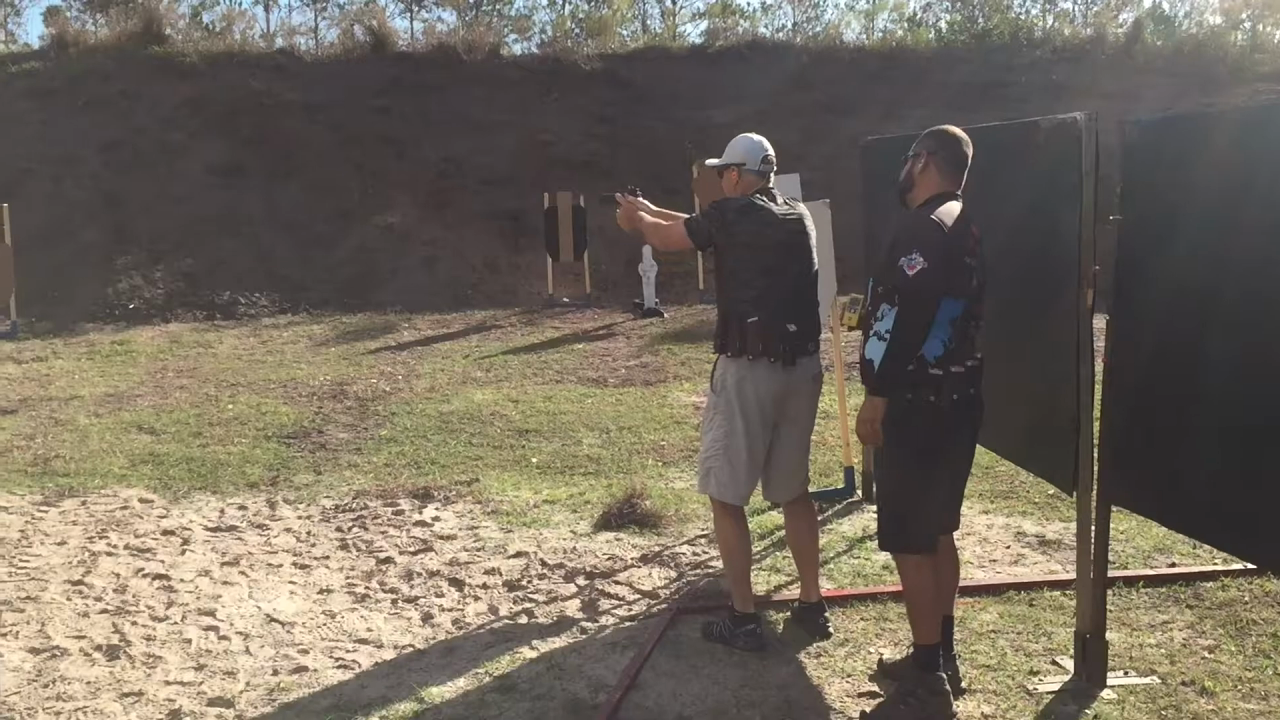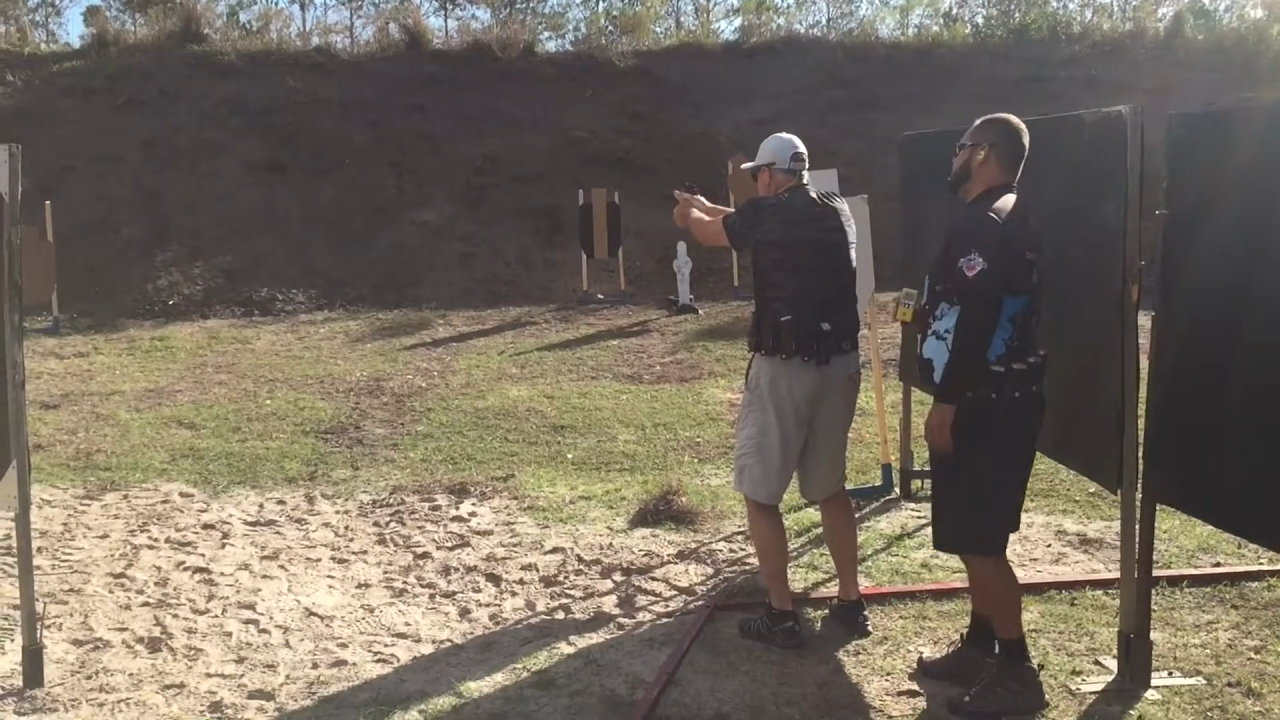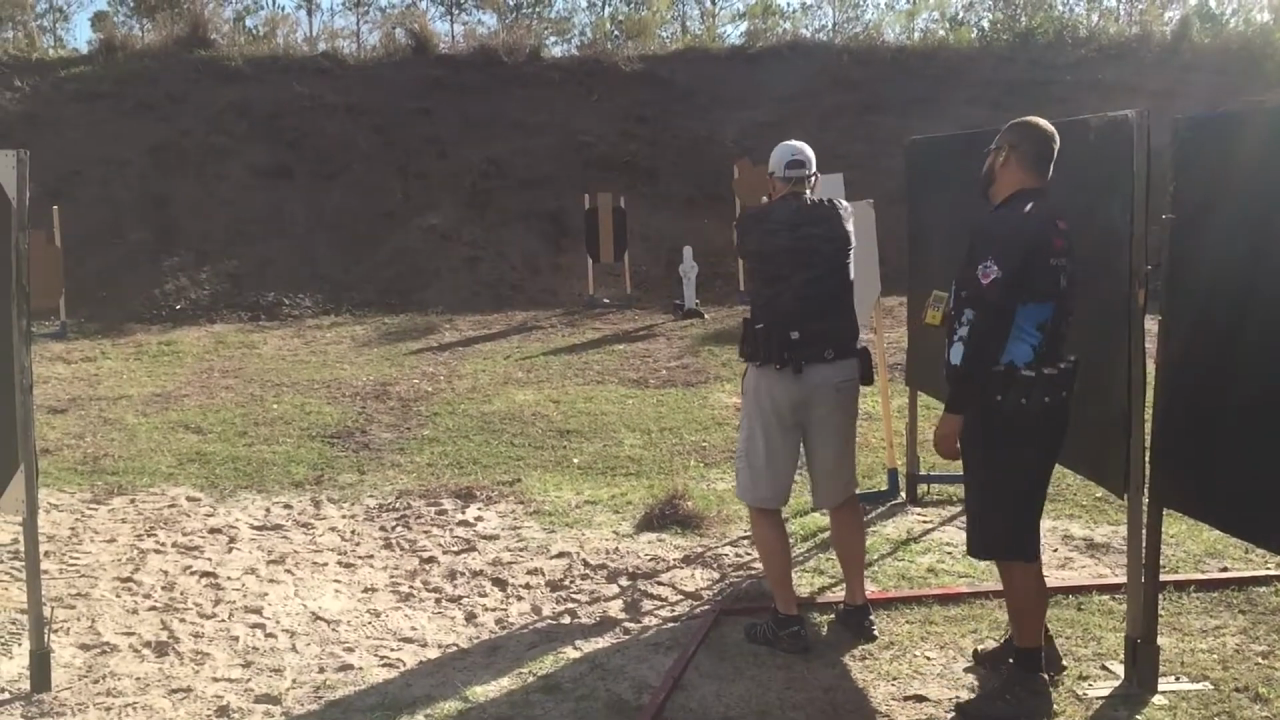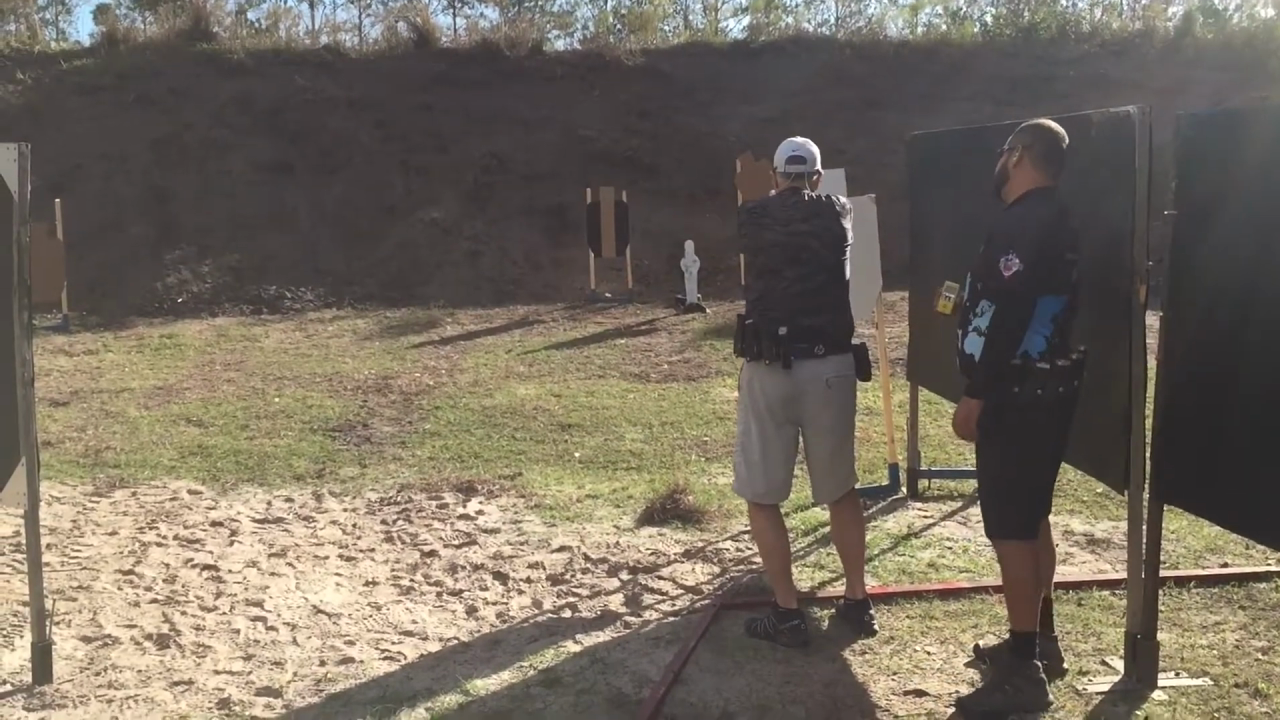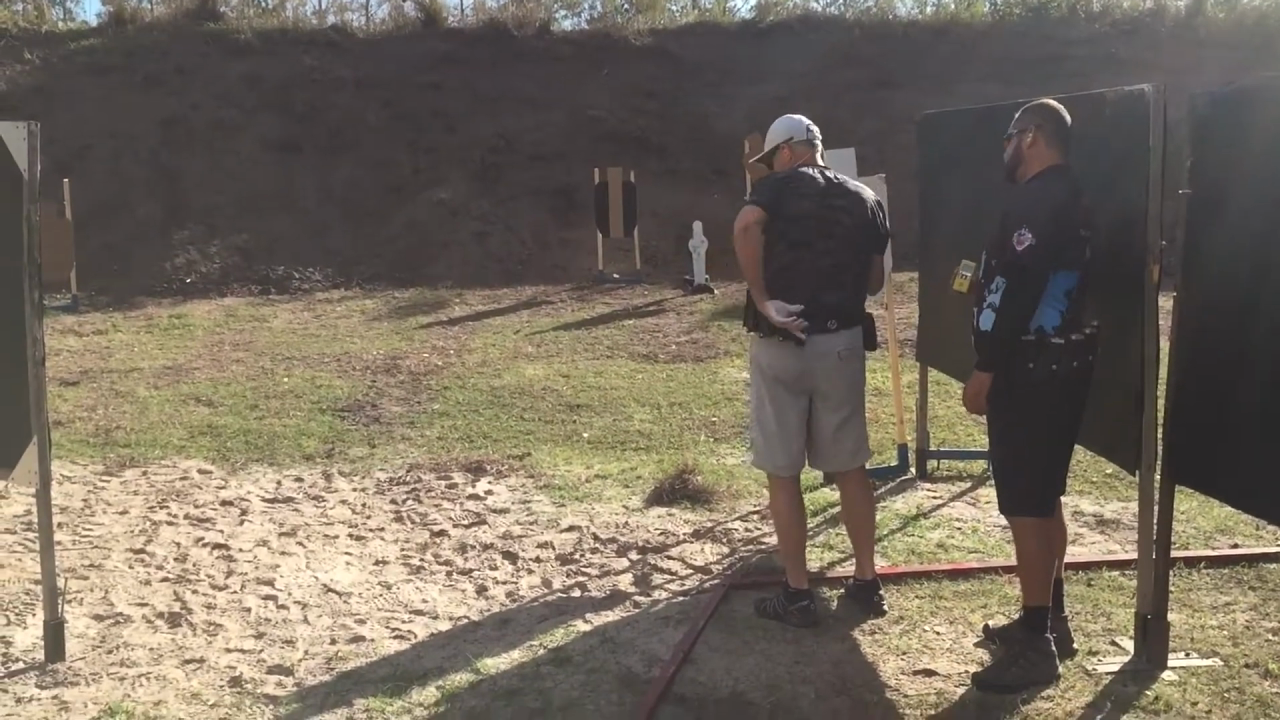
dt=0.7s
person 1, frame 1
left shoulder: (923, 226)
right shoulder: (962, 228)
left elbow: (914, 315)
left wrist: (878, 395)
right wrist: (874, 319)
left hip: (919, 401)
right hip: (952, 395)
left knee: (910, 538)
right knee: (935, 530)
right ankle: (939, 655)
person 1, frame 2
left shoulder: (982, 223)
right shoulder: (1010, 219)
left elbow: (977, 319)
left wrist: (944, 402)
right wrist: (929, 310)
left hip: (985, 400)
right hip: (1003, 395)
left knee: (978, 538)
right knee: (977, 532)
right ankle: (980, 648)
person 1, frame 3
left shoulder: (1004, 227)
right shoulder: (1049, 224)
left elbow: (990, 326)
left wrist: (954, 410)
right wrist: (961, 312)
left hip: (1008, 402)
right hip: (1038, 395)
left knee: (1008, 538)
right knee: (1012, 530)
right ankle: (1035, 644)
person 1, frame 4
left shoulder: (1022, 222)
right shoulder: (1052, 219)
left elbow: (1010, 316)
left wrist: (974, 395)
right wrist: (972, 304)
left hip: (1017, 394)
right hip: (1044, 387)
left knee: (1009, 526)
right knee: (1030, 518)
left ankle: (1024, 670)
right ankle: (1038, 640)
person 1, frame 5
left shoulder: (1037, 199)
right shoulder: (1066, 196)
left elbow: (1021, 289)
left wrist: (985, 368)
right wrist: (988, 280)
left hip: (1031, 370)
right hip: (1056, 365)
left knee: (1025, 504)
right knee: (1041, 499)
left ankle: (1036, 644)
right ankle: (1049, 621)
person 2, frame 1
left shoulder: (731, 213)
right shoulder: (797, 215)
left elbow: (669, 239)
left wrist: (636, 217)
right wrist: (651, 208)
left hip: (748, 369)
right hip: (801, 366)
left knee: (726, 496)
right knee: (794, 490)
left ankle: (743, 618)
right ankle: (812, 605)
person 2, frame 2
left shoulder: (764, 212)
right shoulder: (836, 211)
left elbow: (710, 234)
left wrist: (690, 213)
right wrist: (705, 205)
left hip: (784, 367)
right hip: (839, 363)
left knee: (760, 494)
right knee: (831, 488)
left ankle: (782, 615)
right ankle: (851, 602)
person 2, frame 3
left shoulder: (753, 223)
right shoulder: (837, 216)
left hip: (773, 374)
right hip: (835, 370)
left knee: (763, 501)
right knee: (841, 494)
left ankle: (787, 619)
right ankle: (857, 607)
person 2, frame 4
left shoulder: (751, 217)
right shoulder: (836, 213)
left hip: (768, 369)
right hip: (830, 365)
left knee: (762, 496)
right knee: (841, 489)
left ankle: (787, 614)
right ankle: (858, 601)
person 2, frame 5
left shoulder: (778, 188)
right shoulder: (865, 199)
left elbow: (746, 227)
right elbow: (875, 280)
left wrist: (761, 299)
left hip: (781, 344)
right hip: (843, 341)
left knee: (782, 472)
right knee: (850, 466)
left ankle: (797, 594)
right ankle: (867, 582)
